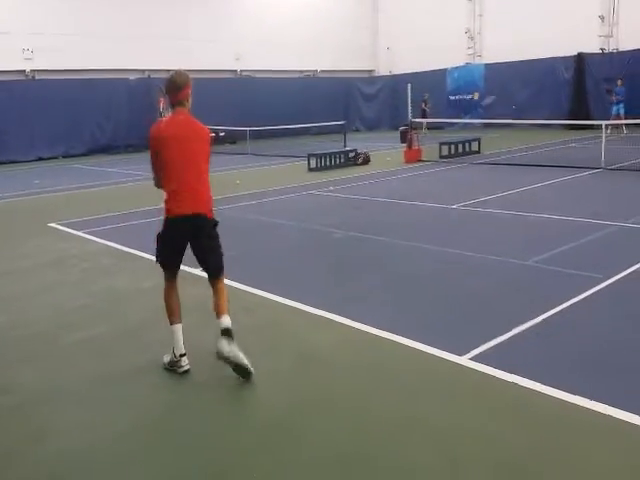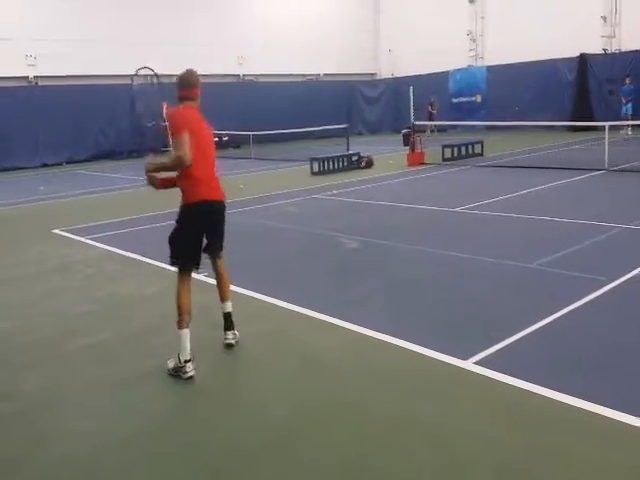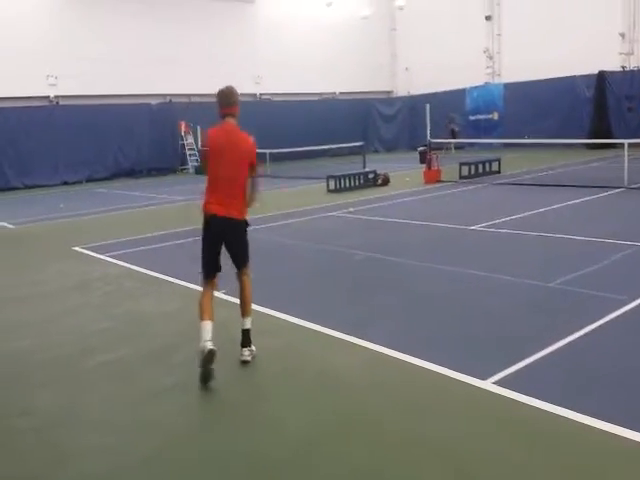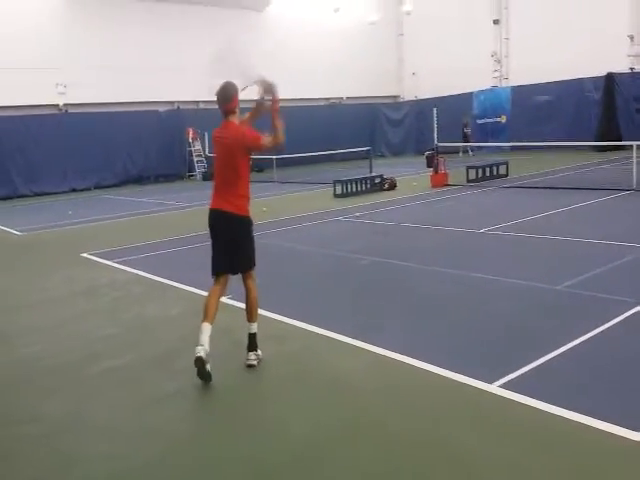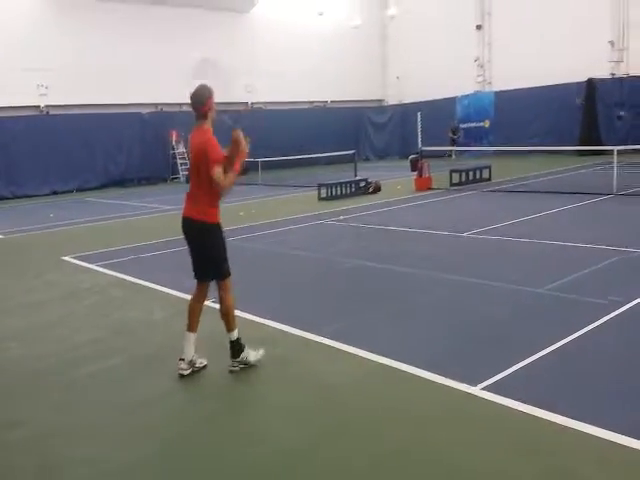
dt=0.3s
person 1, frame 1
left shoulder: (158, 131)
right shoulder: (203, 131)
left elbow: (159, 181)
left hip: (176, 215)
right hip: (205, 213)
left knee: (170, 278)
right knee: (218, 282)
left ankle: (179, 354)
right ankle: (226, 338)
person 1, frame 2
left shoulder: (177, 115)
right shoulder: (204, 123)
left elbow: (184, 158)
left wrist: (152, 166)
right wrist: (162, 179)
left hip: (195, 202)
right hip: (217, 200)
left knee: (184, 276)
right knee: (217, 258)
left ankle: (185, 359)
right ankle: (229, 327)
person 1, frame 3
left shoulder: (211, 136)
right shoulder: (247, 141)
left hip: (212, 217)
right hip: (235, 219)
left knee: (209, 284)
right knee: (243, 274)
left ankle: (208, 343)
right ankle: (246, 344)
person 1, frame 4
left shoulder: (220, 132)
right shoulder: (243, 134)
right elbow: (277, 141)
left wrist: (260, 106)
right wrist: (274, 106)
left hip: (217, 213)
right hip: (237, 215)
left knee: (219, 282)
right knee: (248, 277)
left ankle: (203, 348)
right ankle: (252, 348)
person 1, frame 5
left shoulder: (197, 137)
right shoulder: (209, 142)
left elbow: (216, 173)
right elbow: (221, 188)
left wrist: (233, 150)
right wrist: (240, 159)
left hip: (192, 220)
right hip: (205, 223)
left knee: (202, 285)
right knee: (224, 286)
left ankle: (188, 358)
right ankle: (237, 352)
